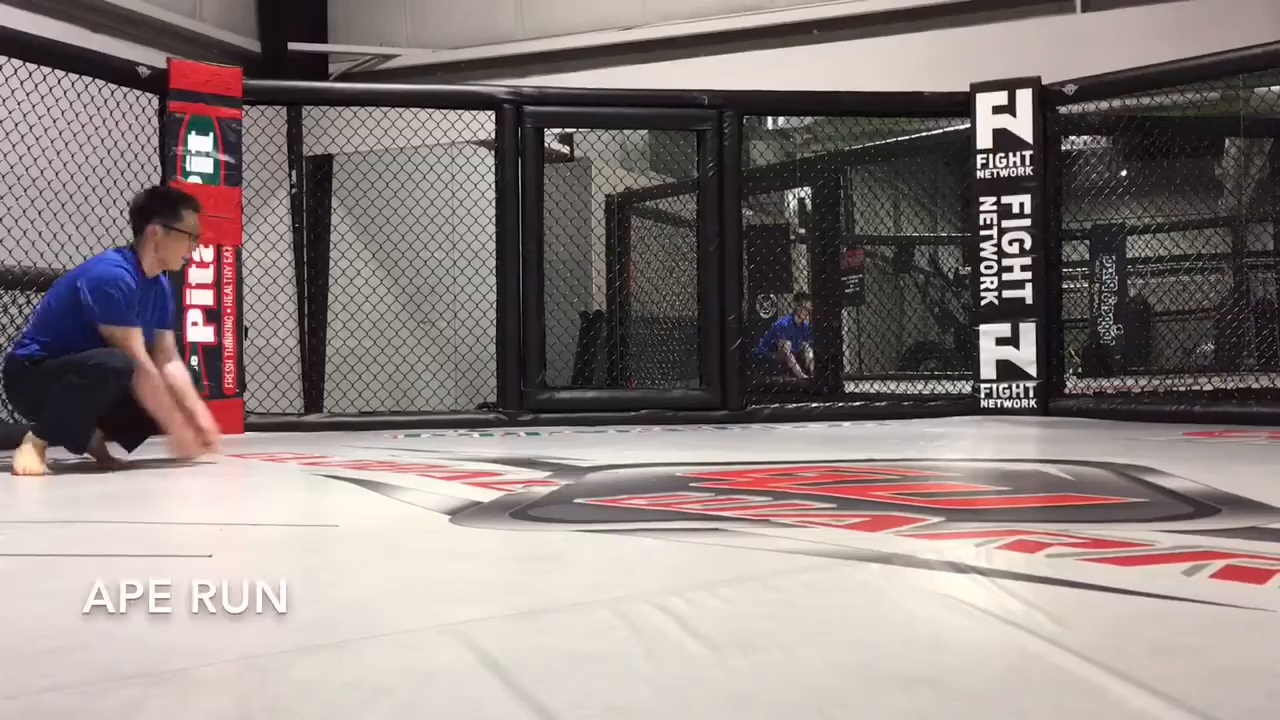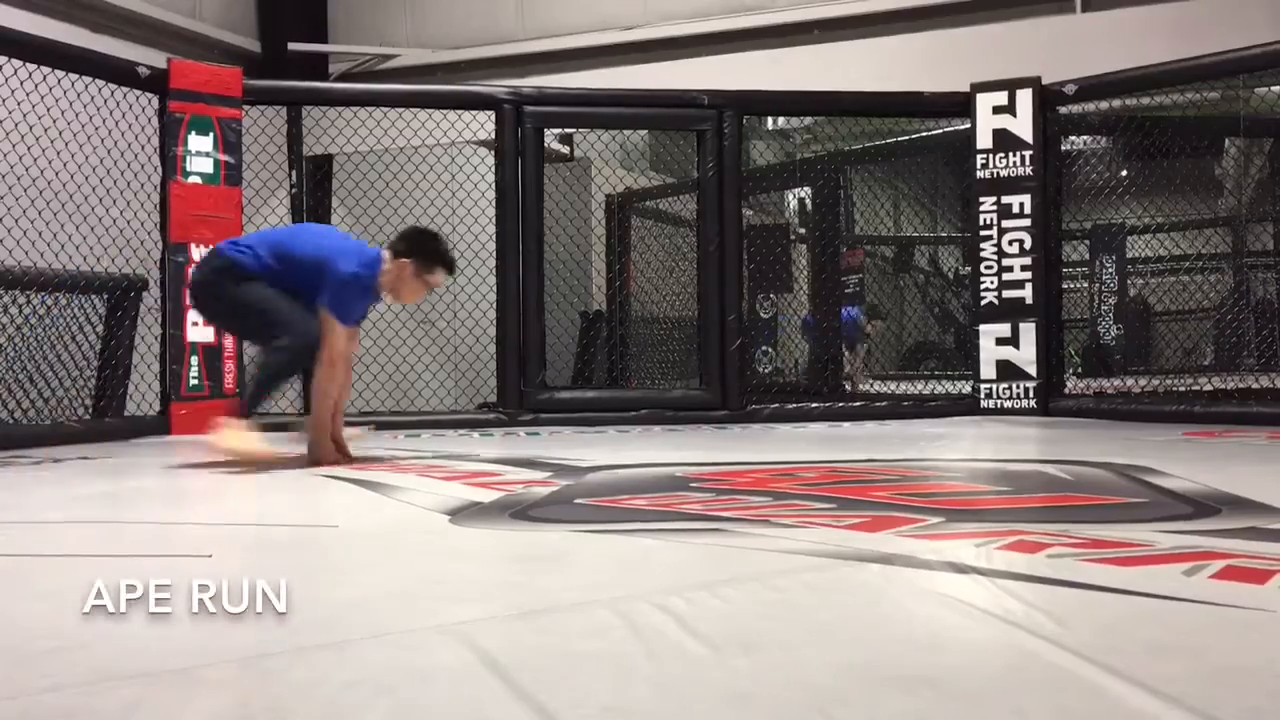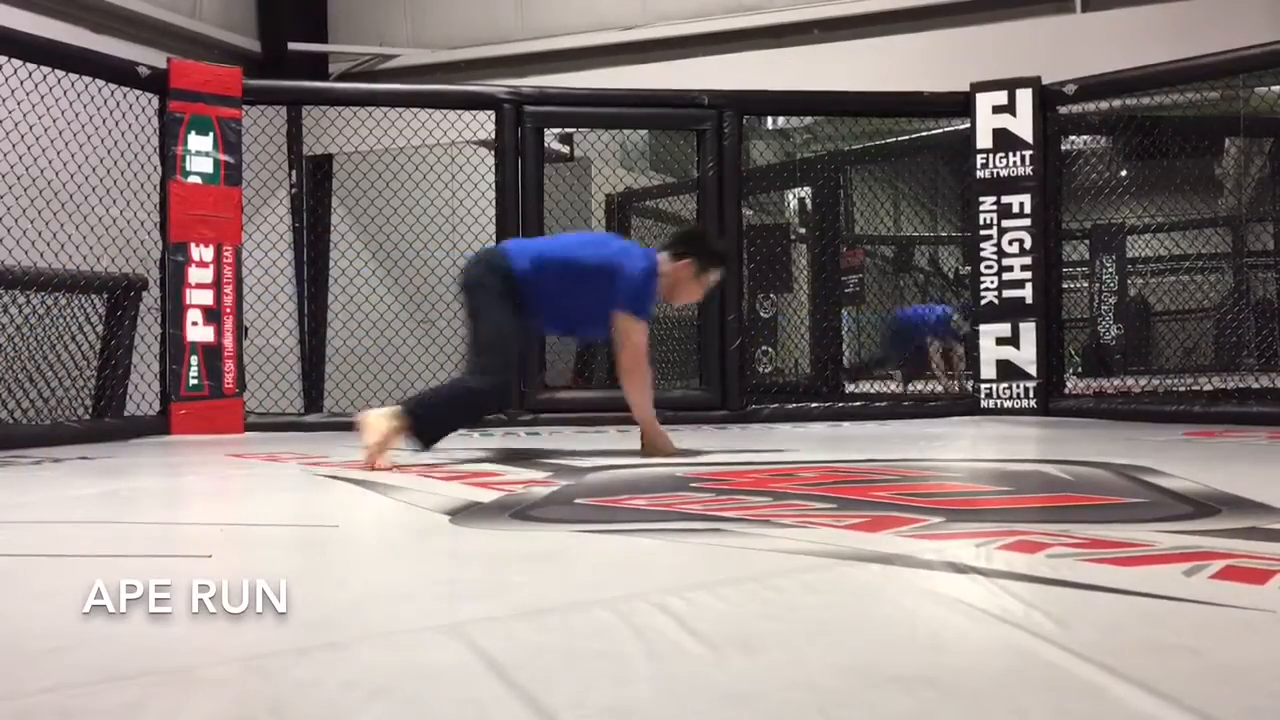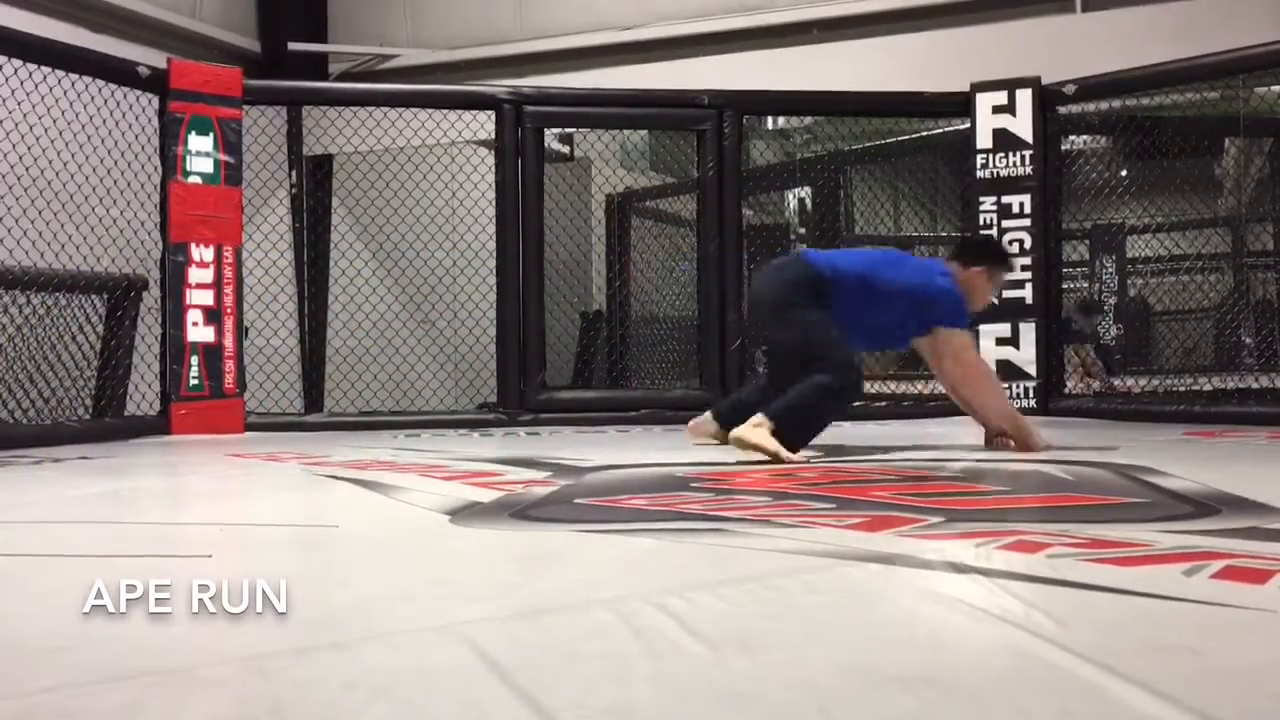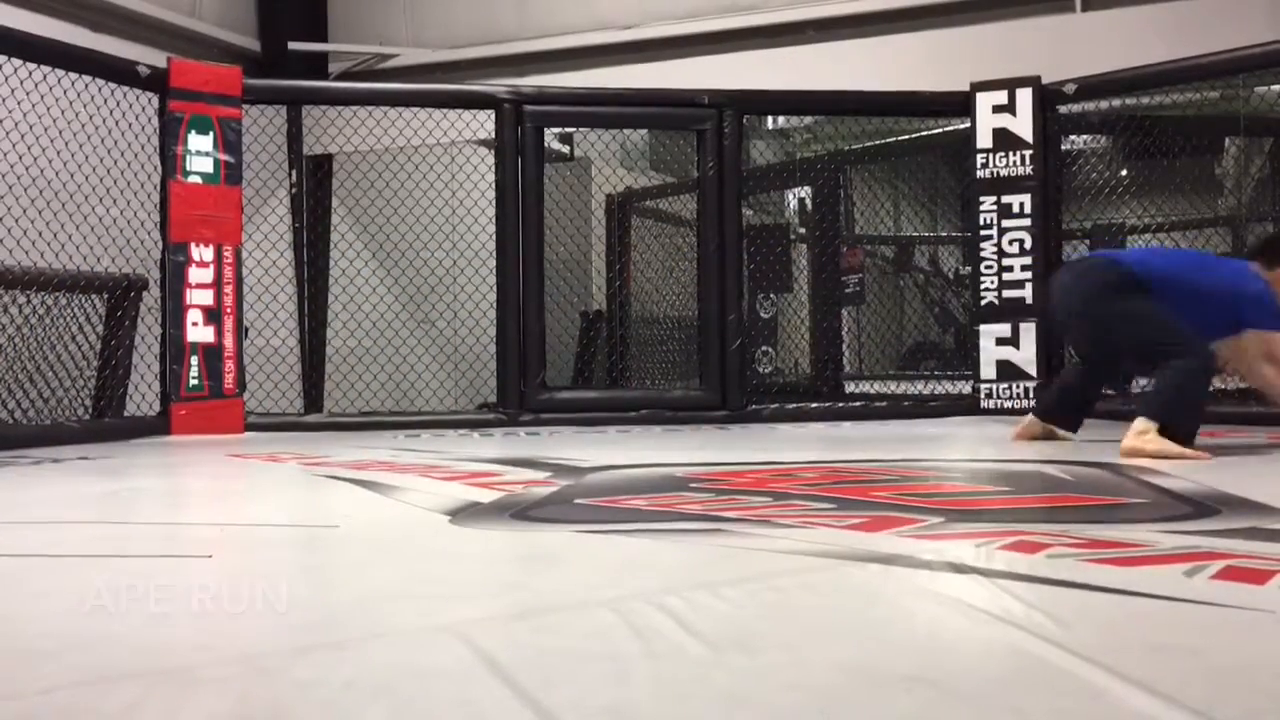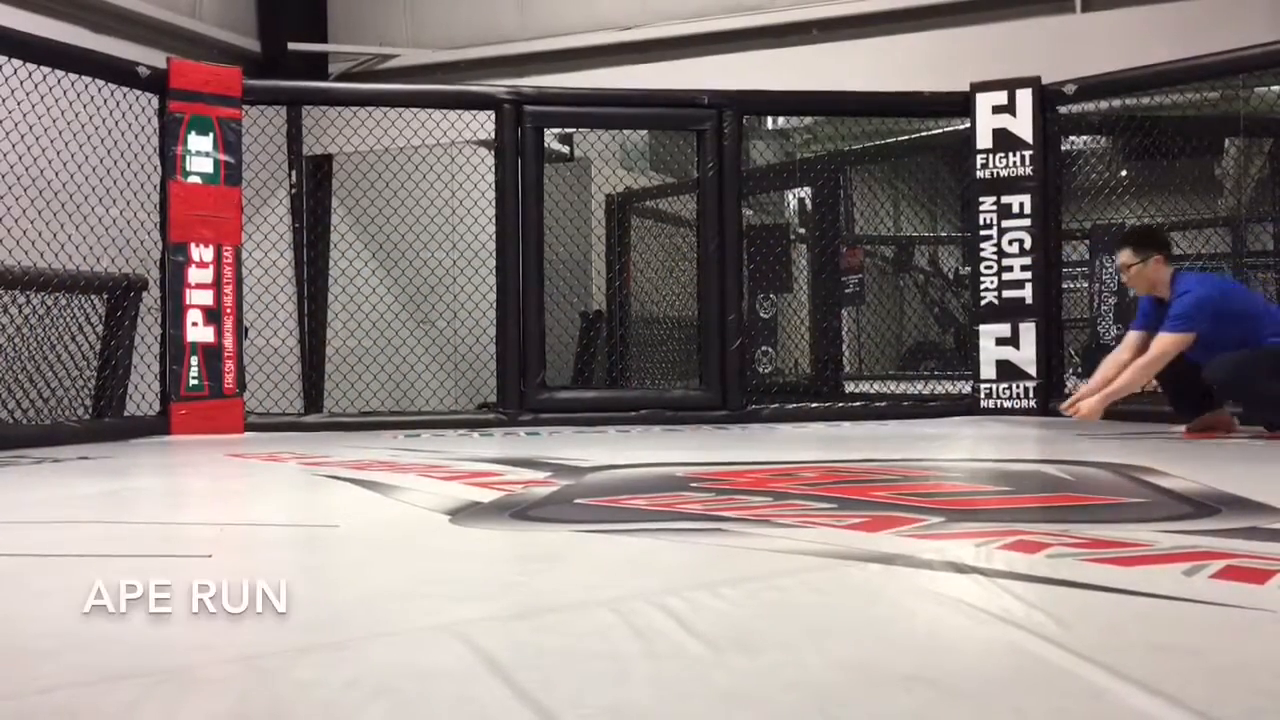
dt=0.7s
person 1, frame 1
left shoulder: (159, 286)
right shoulder: (112, 278)
left elbow: (168, 361)
right elbow: (136, 365)
left wrist: (198, 415)
right wrist: (177, 429)
right hip: (32, 377)
left knee: (167, 381)
right knee: (109, 365)
left ankle: (95, 438)
right ankle: (38, 441)
person 1, frame 2
left shoulder: (369, 275)
right shoulder: (353, 274)
left elbow: (342, 358)
right elbow: (332, 359)
left wrist: (333, 428)
right wrist: (320, 436)
right hip: (223, 276)
right knee: (303, 337)
right ankle: (238, 424)
person 1, frame 3
left shoulder: (637, 271)
right shoulder: (637, 273)
left elbow: (629, 364)
right elbow: (633, 364)
left wrist: (649, 429)
right wrist: (652, 431)
left hip: (501, 282)
right hip: (495, 283)
left knee: (497, 373)
right knee: (495, 379)
right ankle: (393, 420)
person 1, frame 4
left shoulder: (923, 283)
right shoulder: (945, 289)
left elbow: (946, 369)
right elbow: (969, 372)
left wrist: (990, 422)
right wrist: (1020, 426)
left hip: (779, 283)
right hip: (792, 291)
left knee: (791, 375)
right knee: (839, 377)
left ankle: (715, 422)
right ankle: (759, 428)
person 1, frame 5
left shoulder: (1224, 276)
right shoulder: (1252, 289)
left hip: (1074, 286)
right hip: (1095, 291)
left knee: (1100, 364)
right knee: (1191, 361)
left ankle: (1039, 421)
right ankle: (1144, 432)
person 1, frame 6
left shoulder: (1194, 296)
right shoulder: (1153, 301)
left elbow: (1154, 360)
right elbow: (1124, 354)
left wrist: (1101, 400)
right wrist: (1085, 395)
left knee: (1221, 373)
right ankle: (1213, 415)
